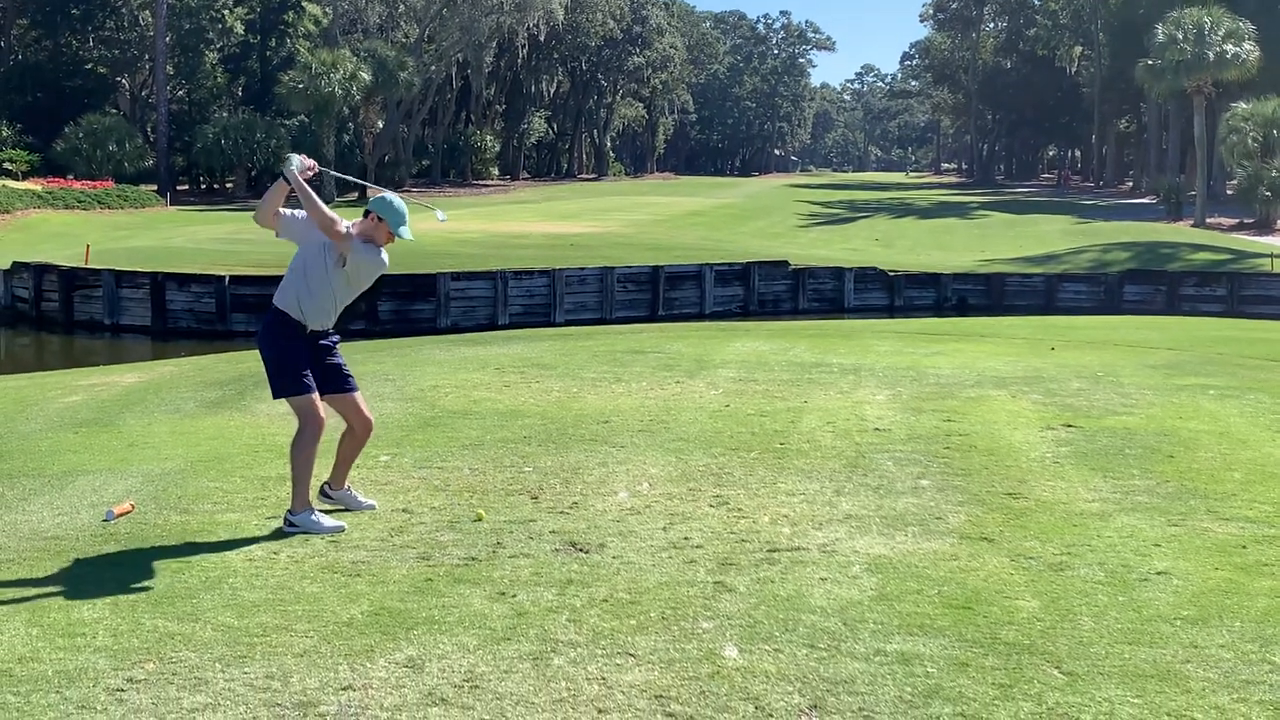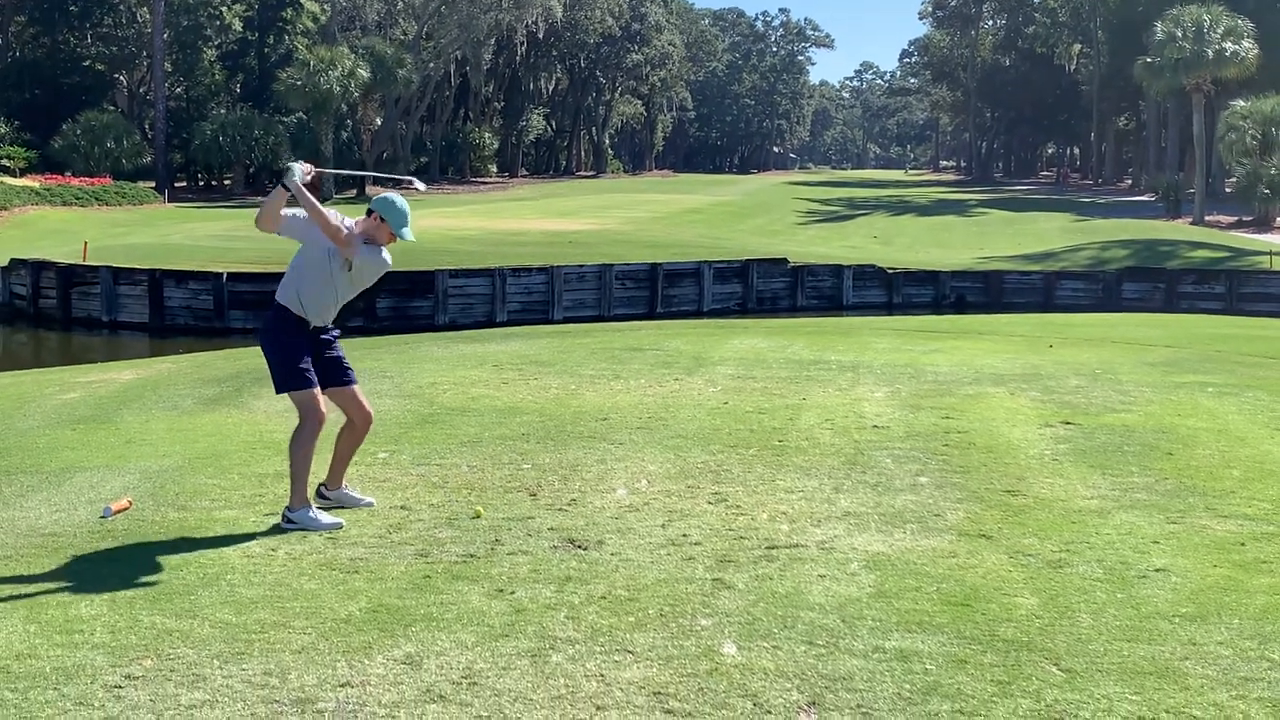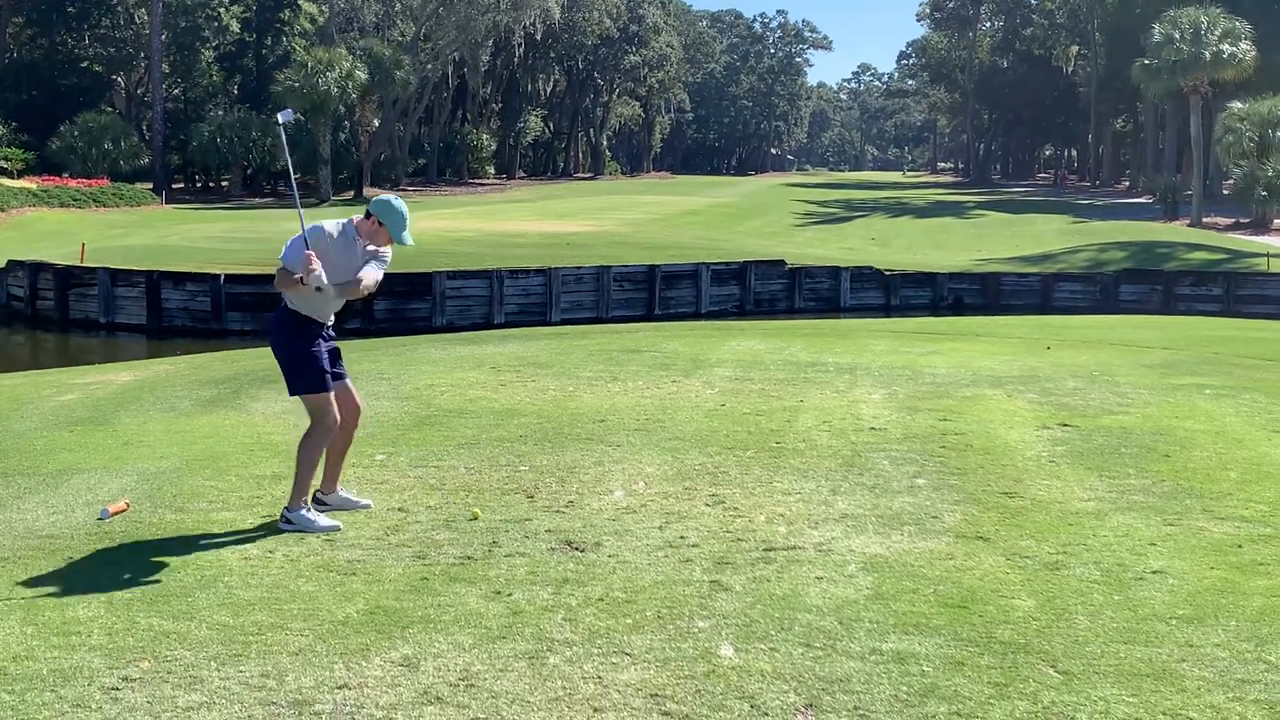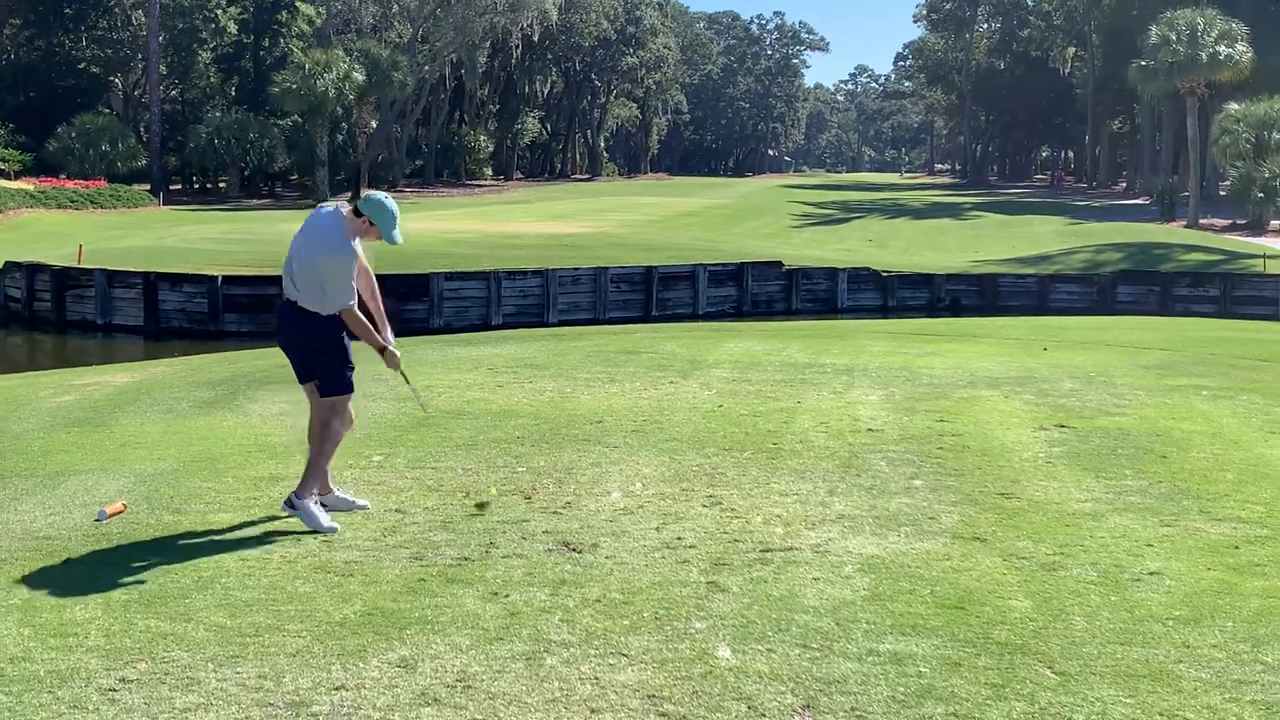
dt=0.1s
person 1, frame 1
left shoulder: (375, 259)
right shoulder: (317, 223)
left elbow: (334, 231)
right elbow: (263, 218)
left wrist: (298, 181)
right wrist: (288, 179)
left hip: (320, 339)
right hip: (282, 331)
left knee: (362, 422)
right knee: (313, 418)
left ankle: (336, 487)
right ankle: (299, 512)
person 1, frame 2
left shoulder: (378, 259)
right shoulder: (314, 223)
left elbow: (339, 237)
right elbow: (264, 223)
left wrist: (298, 189)
right wrist: (285, 186)
left hip: (321, 333)
right hip: (285, 328)
left knee: (361, 416)
right knee: (314, 413)
left ankle: (333, 487)
right ankle: (297, 509)
person 1, frame 3
left shoulder: (378, 254)
right shoulder: (319, 233)
left elbow: (362, 287)
right elbow: (282, 282)
left wrist: (328, 286)
right wrist: (305, 279)
left hip: (320, 331)
right hip: (294, 328)
left knee: (350, 411)
right knee: (327, 420)
left ankle: (328, 491)
right ankle: (295, 508)
person 1, frame 4
left shoulder: (331, 210)
right shoulder: (337, 252)
left elbow: (363, 271)
right elbow: (349, 314)
left wrist: (384, 326)
right wrist: (382, 347)
left hip: (291, 319)
right hip: (320, 328)
left knee: (324, 408)
right knee: (339, 417)
left ankle: (323, 490)
right ankle: (302, 496)
